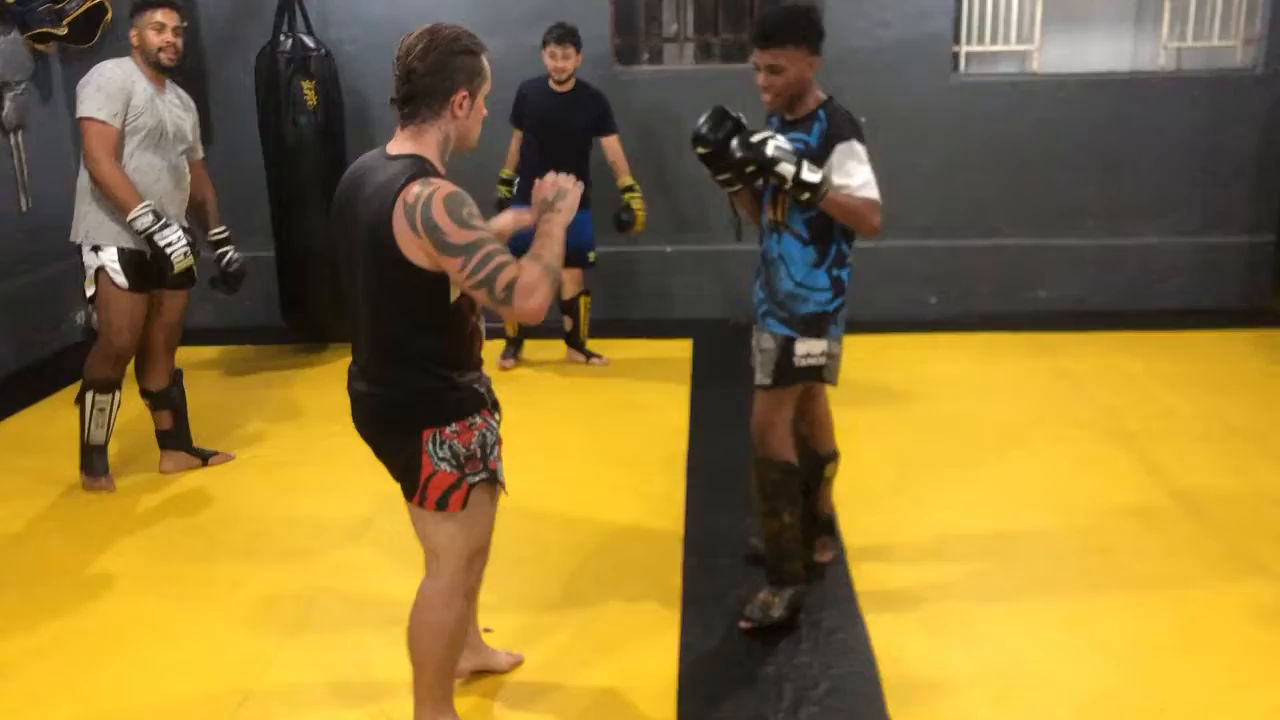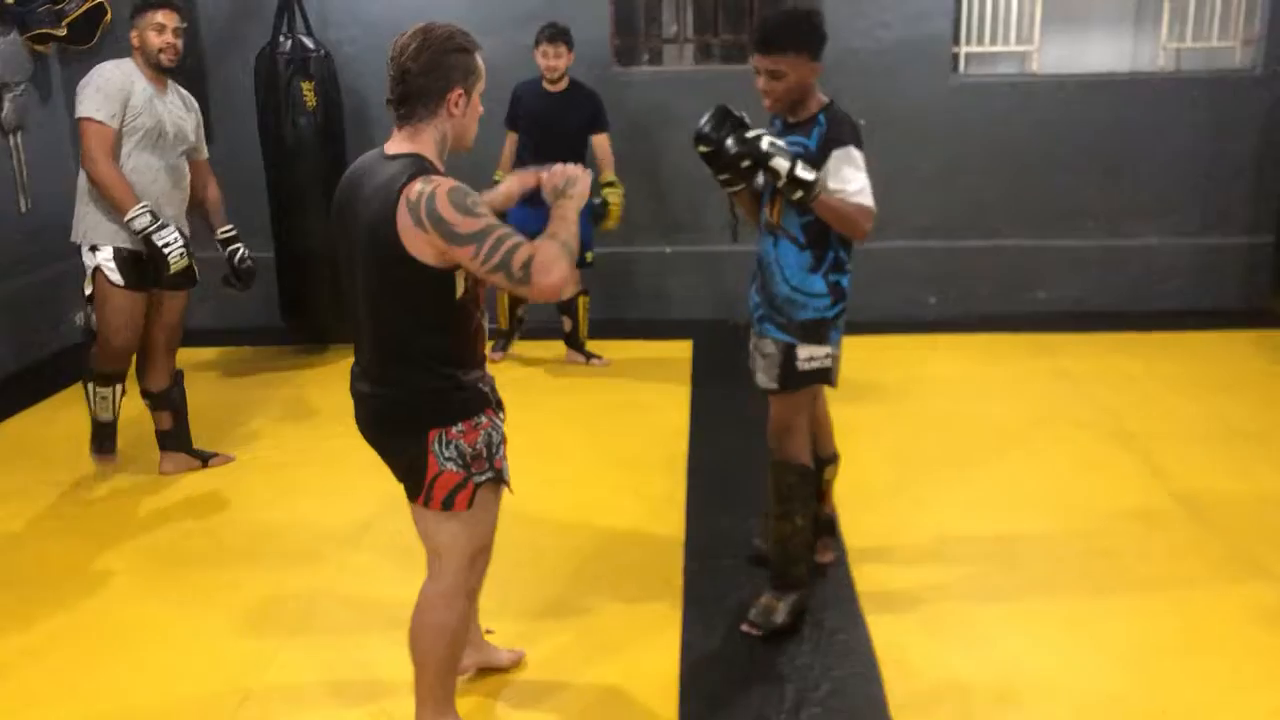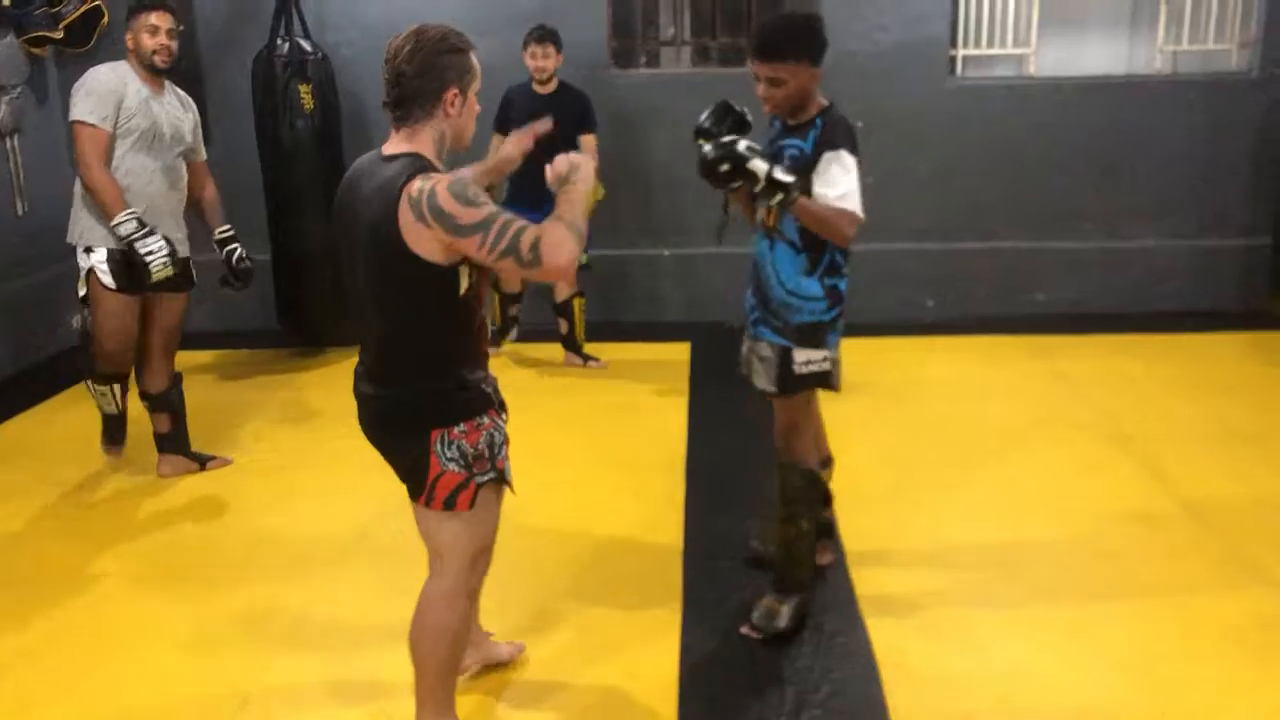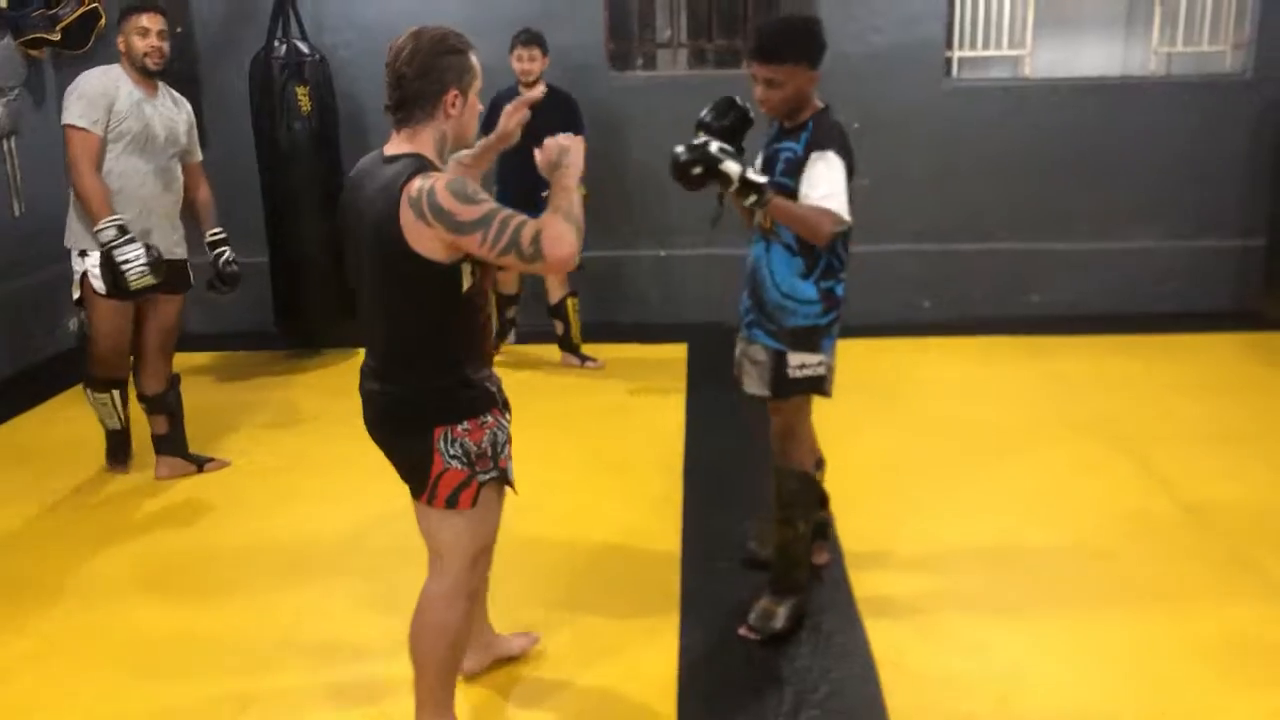
dt=0.1s
person 1, frame 1
left shoulder: (367, 172)
right shoulder: (433, 201)
right elbow: (527, 301)
left wrist: (499, 227)
right wrist: (554, 217)
left hip: (387, 390)
right hip: (432, 411)
left knee: (463, 539)
right knee: (454, 562)
left ankle: (465, 646)
person 1, frame 2
left shoulder: (365, 173)
right shoulder: (435, 197)
right elbow: (546, 278)
left wrist: (496, 202)
right wrist: (568, 203)
left hip: (390, 391)
right hip: (435, 410)
left knee: (466, 537)
right knee: (456, 562)
left ankle: (466, 644)
person 1, frame 3
left shoulder: (365, 174)
right shoulder: (436, 196)
right elbow: (557, 258)
left wrist: (494, 167)
right wrist: (574, 187)
left hip: (393, 391)
right hip: (437, 412)
left knee: (469, 538)
right knee: (457, 565)
left ankle: (470, 644)
person 1, frame 4
left shoulder: (371, 173)
right shoulder: (437, 197)
right elbow: (557, 251)
left wrist: (493, 146)
right wrist: (566, 176)
left hip: (400, 390)
right hip: (442, 410)
left knee: (470, 534)
right knee: (457, 564)
left ankle: (477, 641)
person 2, frame 1
left shoulder: (836, 128)
right shoulder: (776, 122)
left elbow: (869, 218)
left wrist: (803, 177)
right wrist: (730, 172)
left hip: (809, 301)
right hip: (779, 294)
left knee: (768, 428)
right knee: (807, 411)
left ankle: (786, 578)
right ankle: (814, 530)
person 2, frame 2
left shoulder: (835, 132)
right shoulder: (779, 124)
left elbow: (860, 224)
left wrist: (797, 176)
right wrist: (732, 173)
left hip: (808, 305)
right hip: (776, 297)
left knee: (785, 431)
right knee: (807, 413)
left ankle: (790, 583)
right ankle: (816, 531)
person 2, frame 3
left shoulder: (833, 138)
right shoulder: (782, 127)
left elbow: (842, 228)
left wrist: (772, 178)
right wrist: (739, 173)
left hip: (806, 309)
right hip: (773, 301)
left knee: (793, 435)
right knee: (801, 426)
left ankle: (791, 587)
right ankle: (812, 533)
person 2, frame 4
left shoulder: (824, 140)
right shoulder: (781, 129)
left elbow: (822, 227)
left wrist: (748, 179)
right wrist: (726, 172)
left hip: (800, 312)
right hip: (767, 305)
left knee: (788, 438)
right knee: (790, 428)
left ankle: (789, 589)
right ankle: (809, 533)
person 3, frame 1
left shoulder: (183, 102)
right shoulder: (109, 79)
left elbow: (197, 178)
right elbow: (101, 163)
left wrist: (220, 240)
right wrist: (154, 224)
left hip: (168, 248)
right hip: (115, 240)
left knee: (162, 348)
right knee: (118, 345)
left ankle: (175, 447)
right ankle: (94, 454)
person 3, frame 2
left shoulder: (186, 103)
right shoulder: (109, 80)
left elbow: (203, 178)
right elbow: (99, 163)
left wrist: (230, 240)
right wrist: (151, 225)
left hip: (171, 244)
right hip: (115, 239)
left knee: (163, 349)
right knee: (119, 342)
left ankle: (176, 448)
right ankle: (103, 429)
person 3, frame 3
left shoulder: (184, 104)
right shoulder: (103, 83)
left elbow: (201, 180)
right elbow: (91, 166)
left wrist: (229, 240)
right wrist: (136, 230)
left hip: (169, 247)
right hip: (112, 243)
left knee: (161, 352)
right knee: (114, 348)
left ankle: (174, 450)
right ankle: (113, 419)
person 3, frame 4
left shoulder: (179, 106)
right shoulder: (95, 87)
left elbow: (195, 182)
right elbow: (82, 170)
left wrist: (219, 243)
right wrist: (119, 237)
left hip: (165, 250)
right hip: (105, 248)
left knee: (158, 354)
right knee: (110, 353)
left ankle: (171, 453)
right ankle: (117, 437)
person 4, frame 1
left shoulder: (593, 100)
right shoulder: (528, 91)
left elbow: (613, 150)
right elbow: (517, 140)
left wrist: (631, 193)
right wrist: (504, 183)
right hip: (528, 200)
left knee: (573, 274)
left ankle: (576, 345)
right ankle: (513, 342)
person 4, frame 2
left shoulder: (587, 99)
right shoulder: (522, 94)
left elbow: (602, 148)
right elbow: (511, 143)
left wrist: (611, 190)
right wrist: (498, 187)
right hip: (525, 201)
left knee: (569, 274)
left ankle: (575, 346)
right ankle: (506, 333)
person 4, frame 3
left shoulder: (576, 100)
right shoulder: (512, 96)
left elbow: (589, 150)
right elbow: (499, 145)
right hip: (517, 202)
right knee: (507, 270)
left ankle: (573, 347)
right ankle: (504, 329)
person 4, frame 4
left shoulder: (563, 103)
right shoulder: (500, 101)
left hip: (549, 206)
right hip: (508, 204)
left knee: (556, 275)
right knee: (504, 272)
left ankle: (570, 348)
right ankle: (504, 331)
